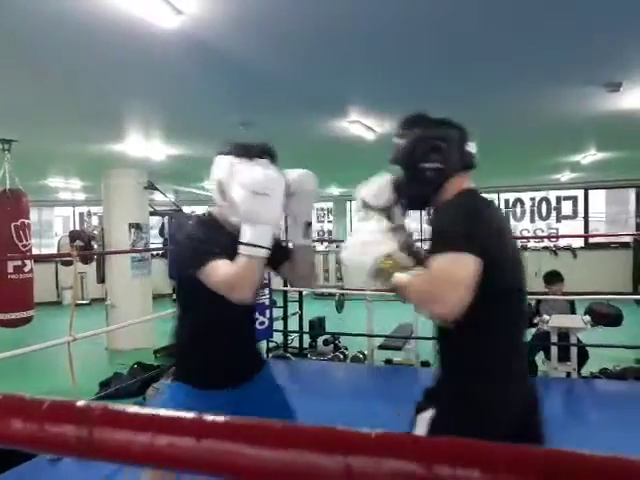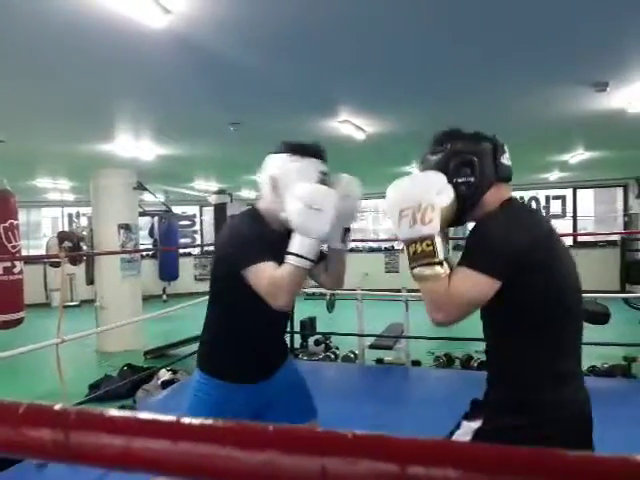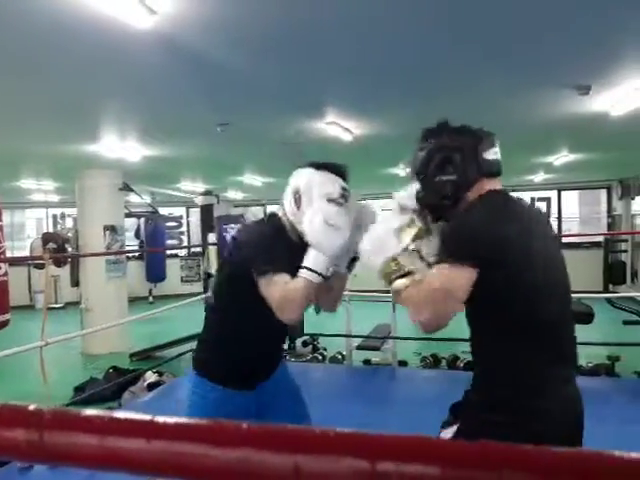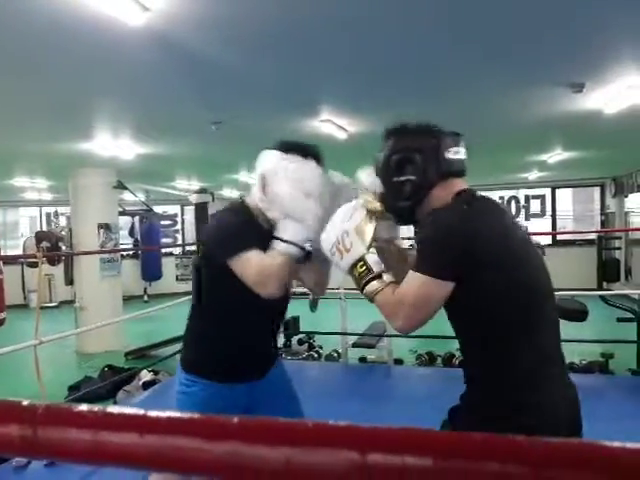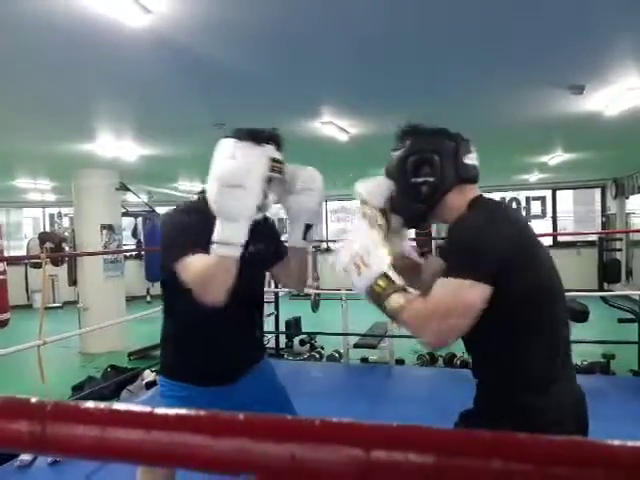
dt=0.2s
person 1, frame 1
left shoulder: (458, 215)
right shoulder: (480, 211)
left elbow: (443, 304)
right elbow: (438, 277)
left wrist: (385, 263)
right wrist: (392, 230)
left hip: (471, 394)
person 1, frame 2
left shoulder: (498, 228)
right shoulder: (527, 221)
left elbow: (443, 309)
right elbow: (464, 287)
left wrist: (421, 236)
right wrist: (434, 236)
left hip: (522, 412)
person 1, frame 3
left shoulder: (473, 220)
right shoulder: (529, 218)
left elbow: (430, 312)
left wrist: (394, 262)
right wrist: (431, 245)
left hip: (505, 413)
person 1, frame 4
left shoulder: (451, 224)
right shoulder: (489, 214)
left elbow: (404, 315)
right elbow: (415, 279)
left wrist: (359, 259)
right wrist: (376, 238)
person 1, frame 5
left shoulder: (480, 229)
right shoulder: (487, 221)
left elbow: (436, 328)
right elbow: (427, 283)
left wrist: (376, 276)
right wrist: (388, 235)
person 2, frame 1
left shoulder: (256, 231)
right shoulder: (194, 239)
left elbow: (304, 277)
right elbow: (241, 290)
left wrist: (301, 221)
right wrist: (260, 226)
left hip: (250, 373)
right hip: (197, 384)
person 2, frame 2
left shoulder: (292, 232)
right shoulder: (241, 232)
left elbow: (331, 281)
right elbow: (280, 296)
left wrist: (339, 227)
right wrist: (308, 235)
left hip: (274, 367)
right hip: (225, 376)
person 2, frame 3
left shoulder: (303, 244)
right shoulder: (257, 238)
left elbow: (327, 302)
right elbow: (289, 310)
left wrist: (347, 252)
right wrist: (322, 251)
left hip: (268, 373)
right hip: (221, 379)
person 2, frame 4
left shoulder: (282, 227)
right shoulder: (227, 224)
left elbow: (316, 284)
right elbow: (268, 285)
left wrist: (327, 228)
right wrist: (299, 223)
left hip: (263, 369)
right hip: (209, 376)
person 2, frame 5
left shoulder: (260, 227)
right shoulder: (182, 223)
left elbow: (295, 281)
right elbow: (211, 291)
left wrist: (301, 221)
right wrist: (231, 223)
left hip: (248, 369)
right hip: (187, 380)
